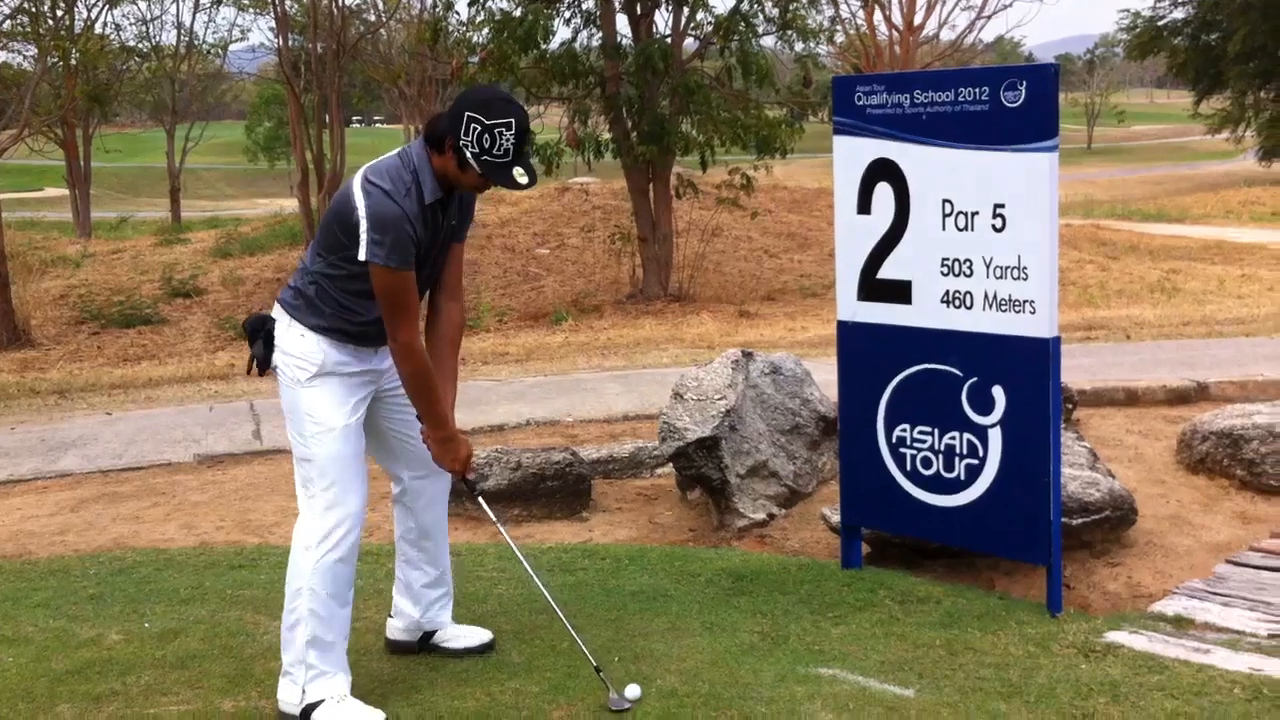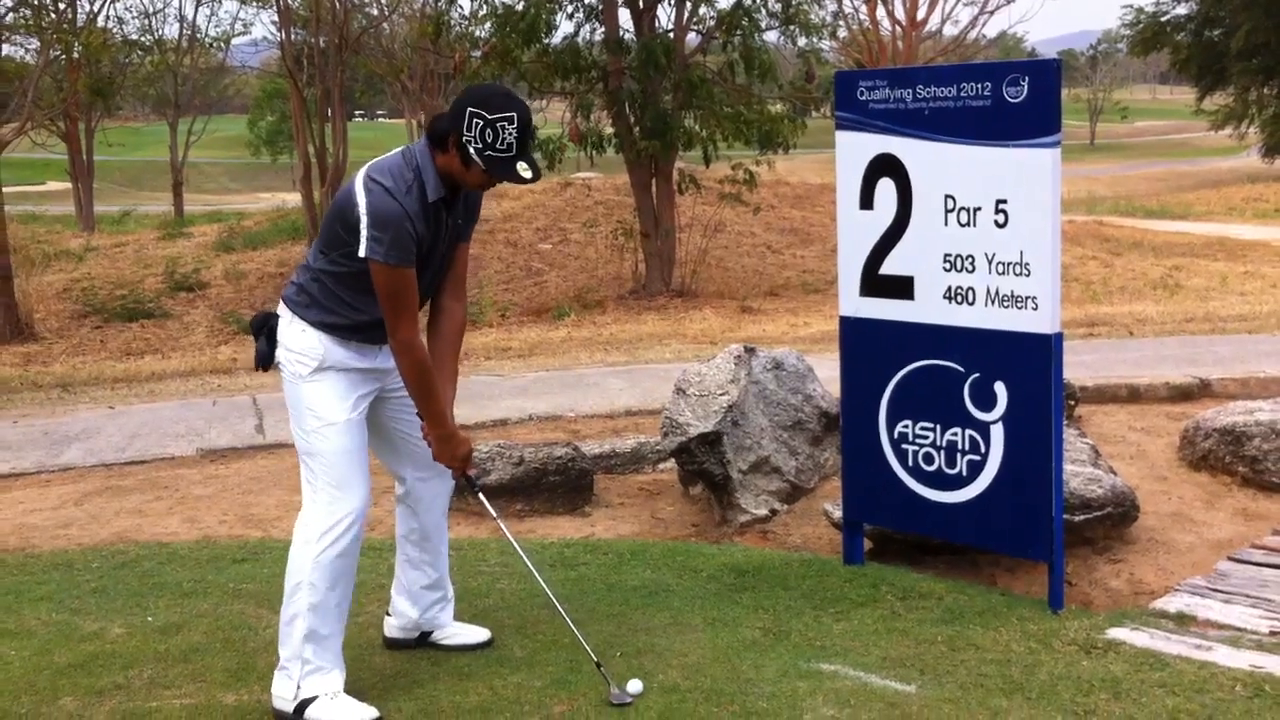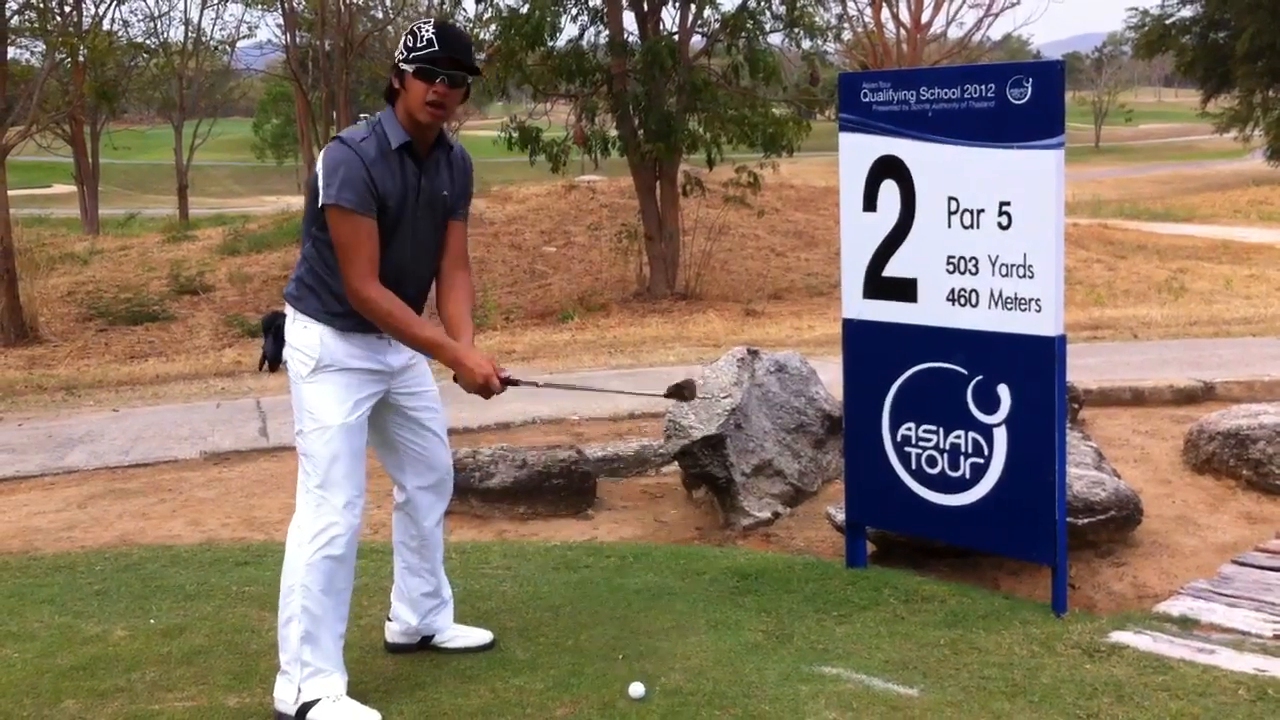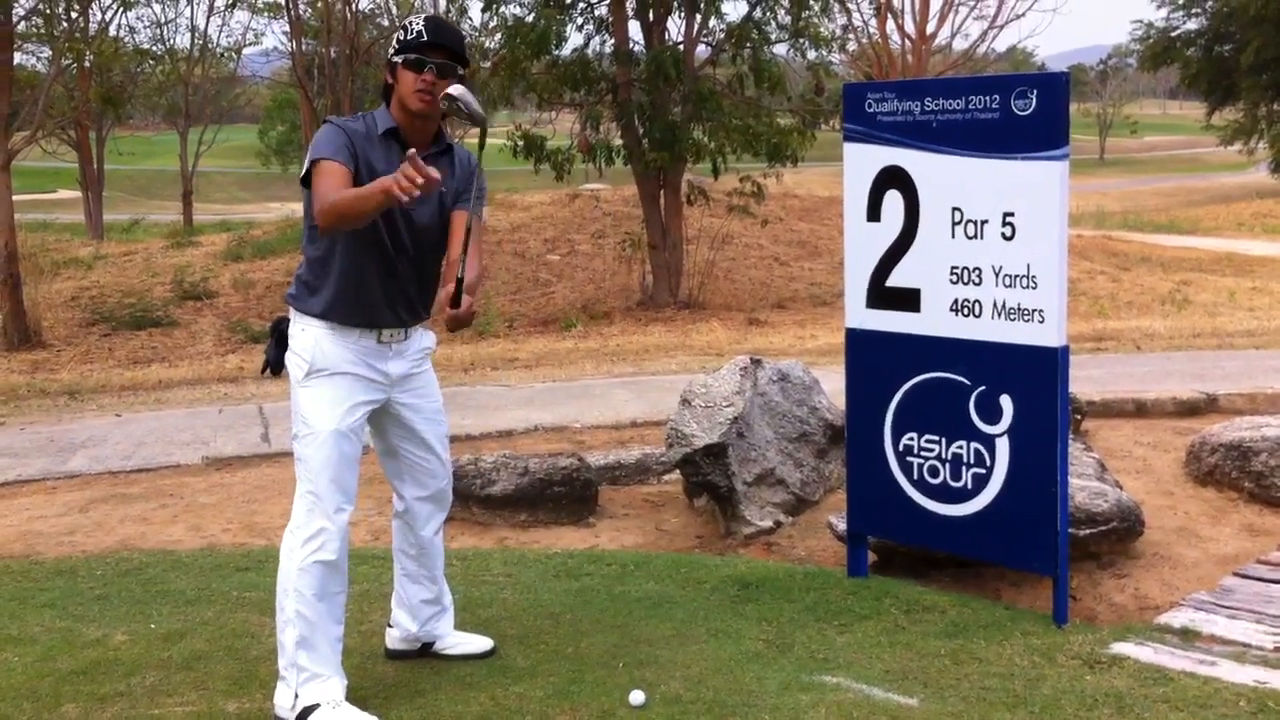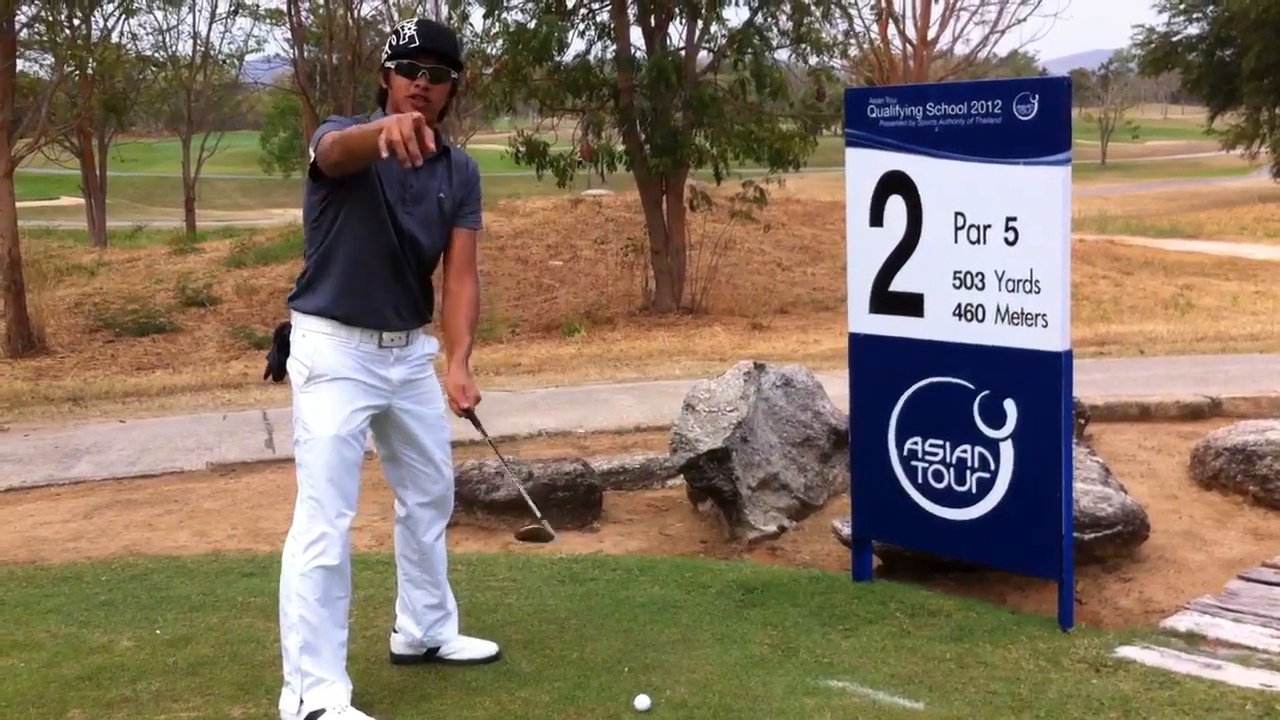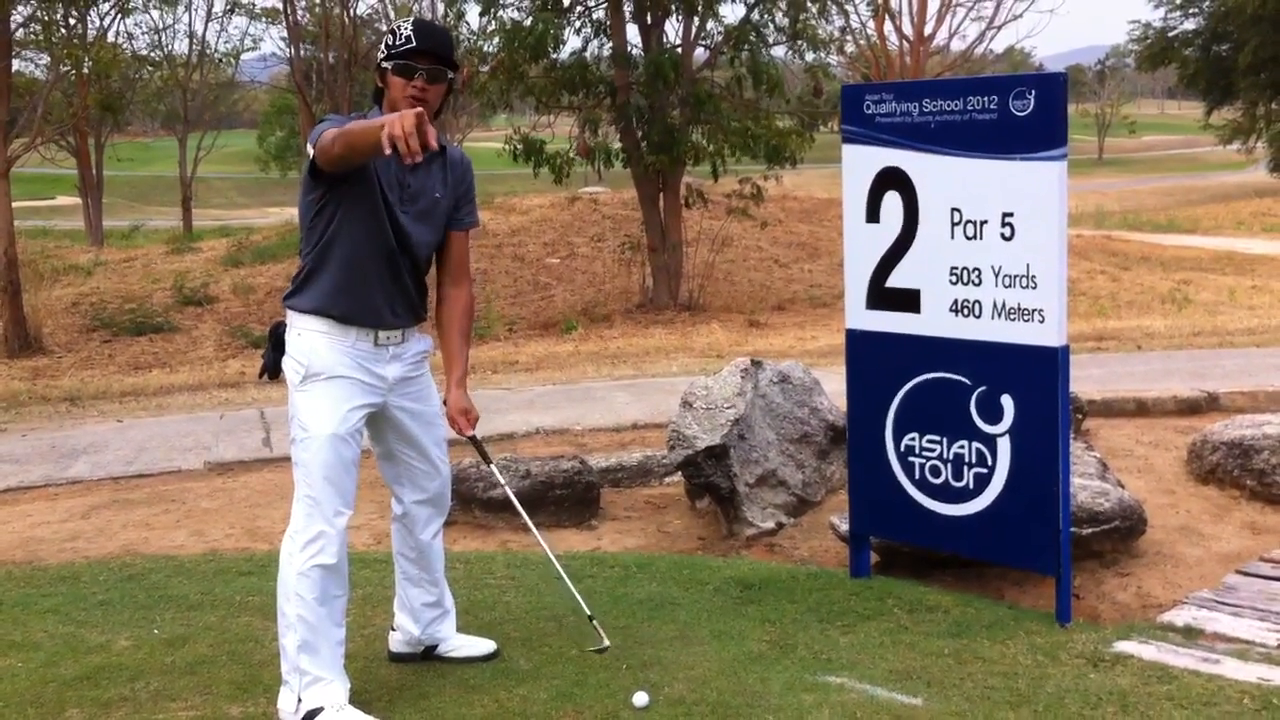
dt=0.5s
person 1, frame 1
left shoulder: (459, 189)
right shoulder: (386, 200)
left elbow: (447, 302)
right elbow: (407, 335)
left wrist: (446, 415)
right wrist: (444, 431)
left hip: (375, 348)
right hip: (319, 350)
left knee: (425, 473)
right knee: (336, 510)
left ankle: (420, 619)
person 1, frame 2
left shoulder: (464, 190)
right shoulder: (387, 198)
left elbow: (450, 302)
right elbow: (403, 331)
left wrist: (445, 414)
right wrist: (442, 428)
left hip: (380, 347)
right hip: (322, 347)
left knee: (429, 472)
right knee: (339, 504)
left ankle: (418, 615)
person 1, frame 3
left shoulder: (456, 164)
right shoulder: (351, 156)
left elbow: (452, 267)
right elbow: (362, 289)
left wrist: (467, 348)
right wrist: (455, 353)
left hip: (399, 343)
right hip: (330, 344)
left knee: (428, 479)
right knee: (332, 507)
left ankle: (419, 620)
person 1, frame 4
left shoulder: (461, 165)
right shoulder: (341, 137)
left elbow: (464, 252)
right elbow: (328, 212)
left wrist: (463, 294)
right wrist: (388, 186)
left hip: (408, 346)
right hip: (333, 346)
left knee: (428, 489)
right knee: (324, 513)
left ankle: (418, 625)
person 1, frame 5
left shoulder: (461, 172)
right shoulder: (341, 141)
left elbow: (460, 275)
right elbow: (340, 150)
left wrist: (458, 363)
right wrist: (384, 129)
left hip: (412, 349)
right hip: (335, 350)
left knee: (429, 496)
right knee: (326, 517)
left ankle: (425, 631)
person 1, frame 6
left shoulder: (454, 169)
right shoulder: (336, 136)
left elbow: (455, 281)
right elbow: (342, 147)
left wrist: (457, 381)
right wrist: (387, 127)
left hip: (405, 347)
right hip: (330, 349)
left knee: (426, 492)
right knee: (322, 517)
left ankle: (421, 628)
